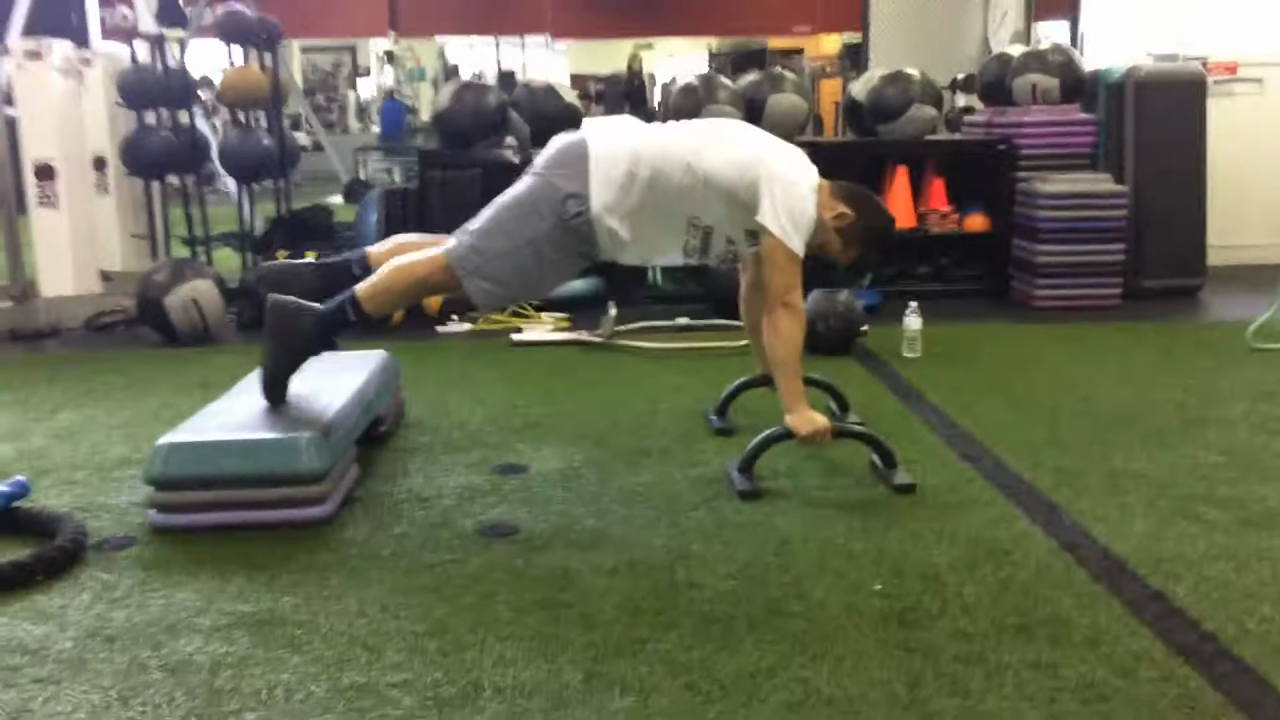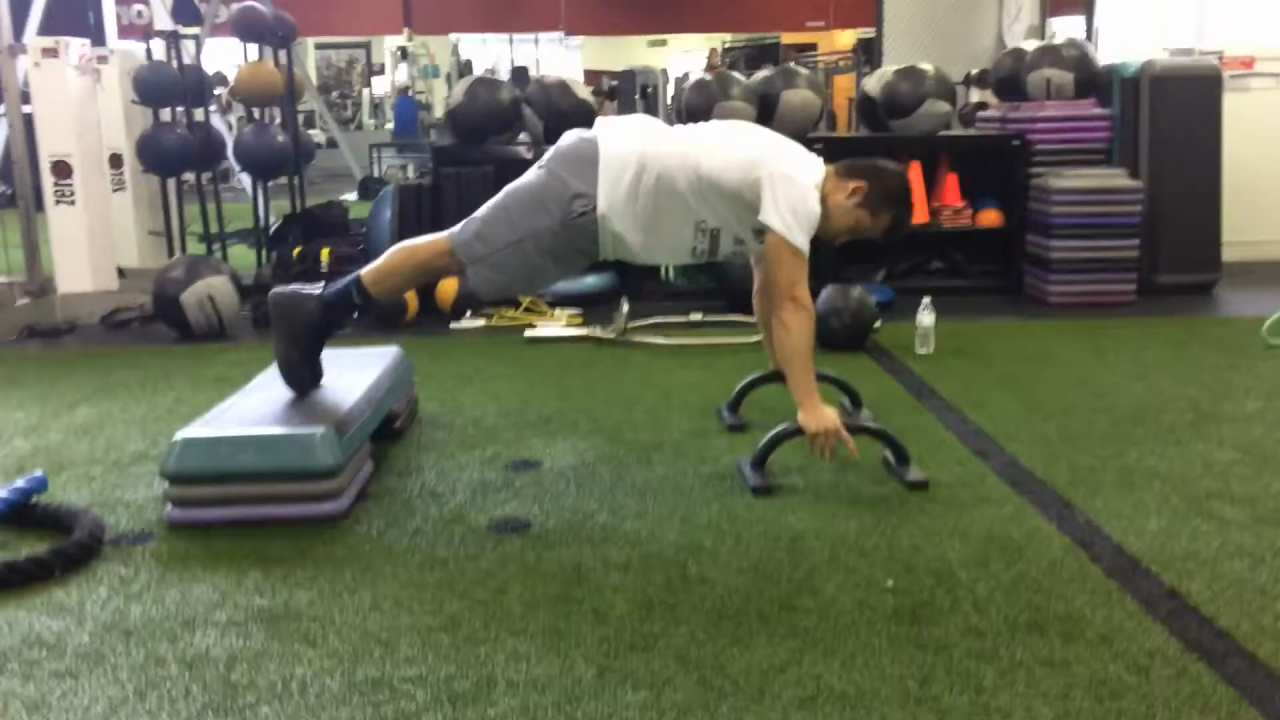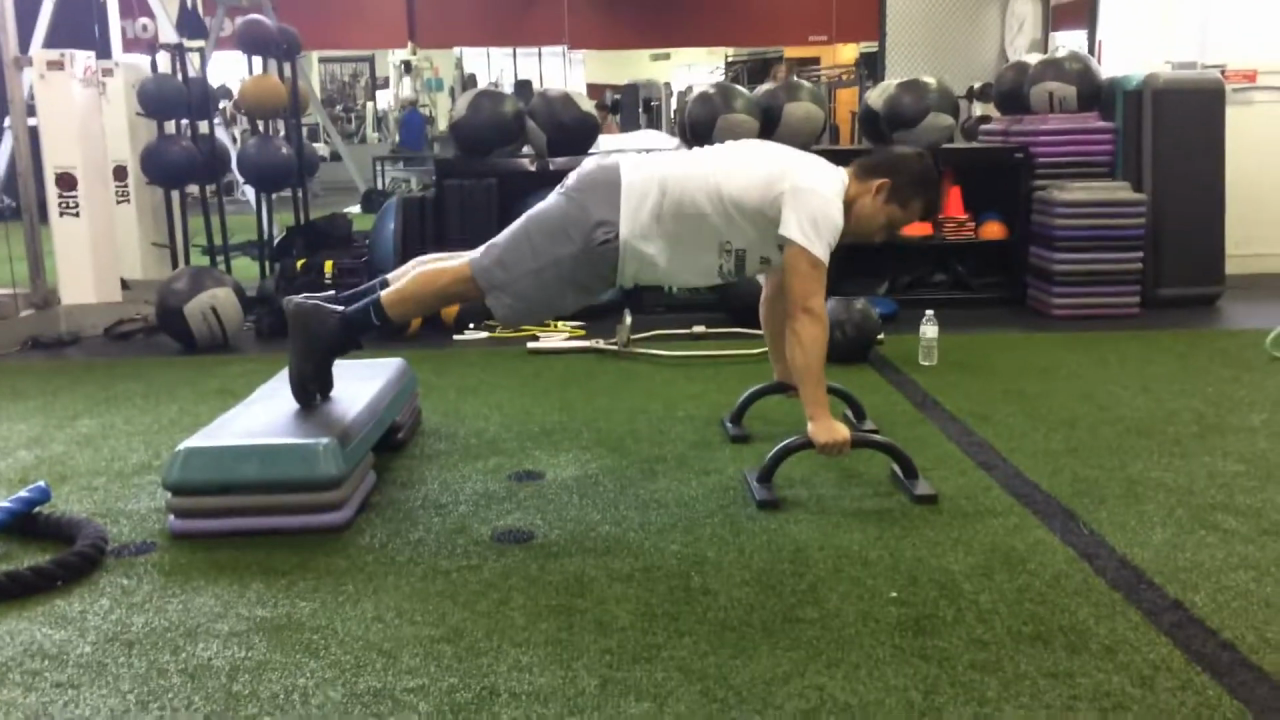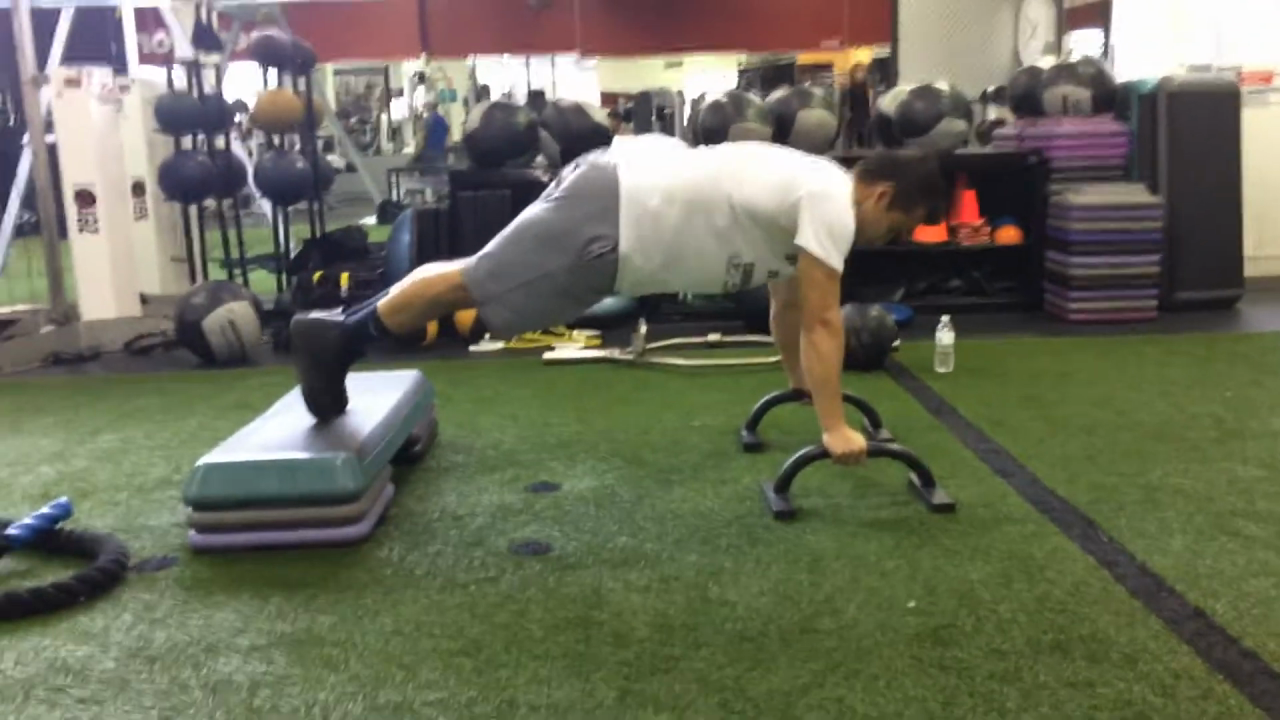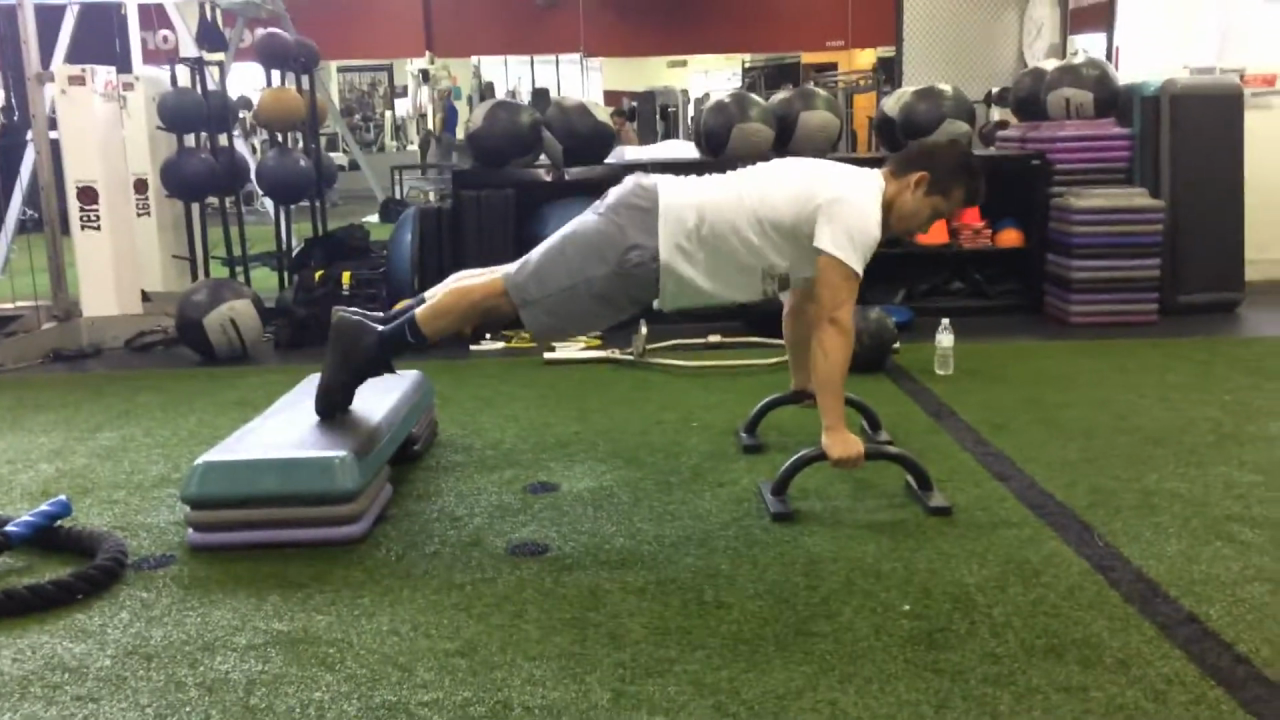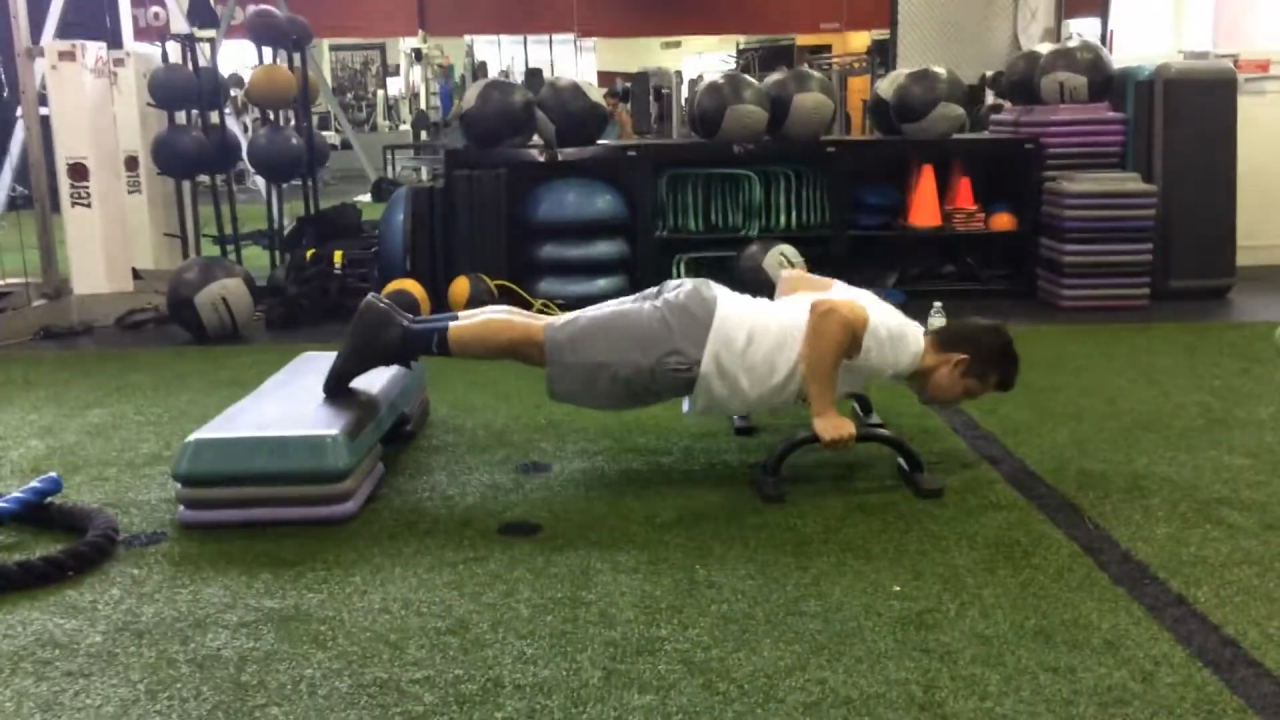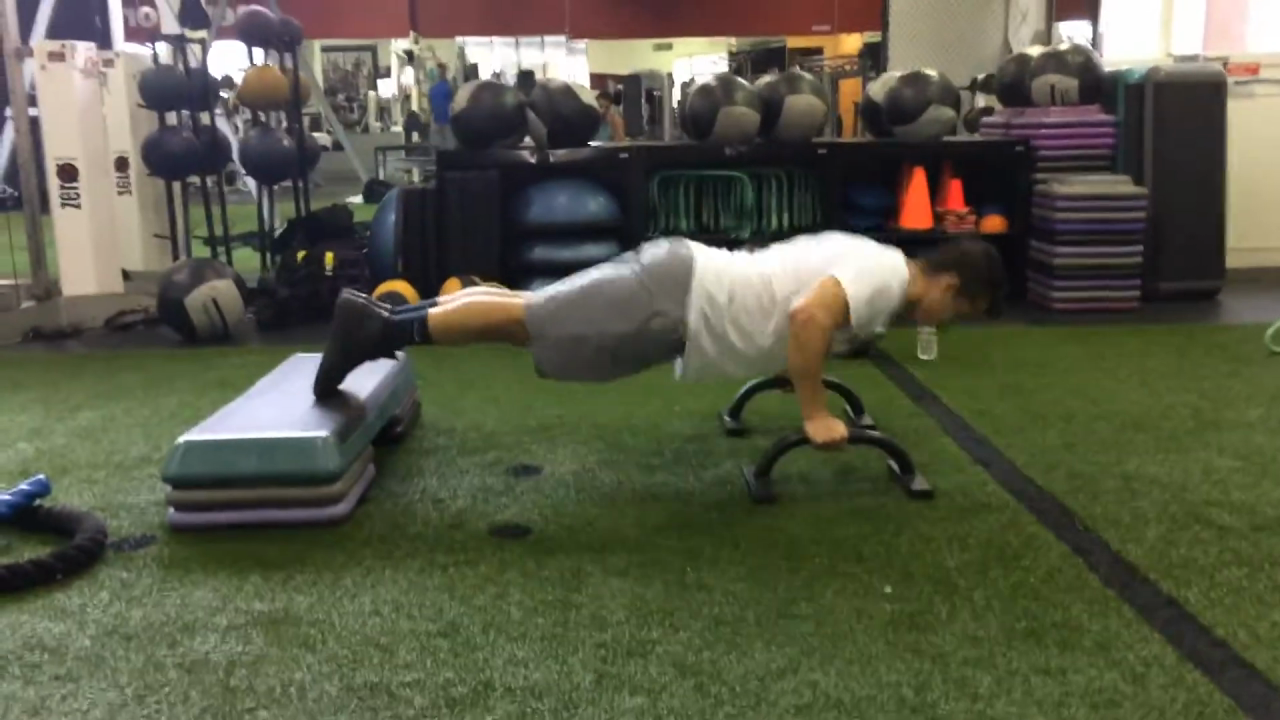
dt=0.7s
person 1, frame 1
left shoulder: (776, 183)
right shoulder: (795, 195)
left elbow: (756, 287)
right elbow: (784, 304)
left wrist: (770, 370)
right wrist: (796, 408)
left hip: (597, 177)
right hip: (589, 188)
left knee: (462, 253)
right knee: (453, 266)
left ankle: (319, 276)
right ankle: (309, 326)
person 1, frame 2
left shoulder: (784, 182)
right shoulder: (798, 187)
left elbow: (768, 285)
right elbow: (792, 299)
left wrist: (782, 365)
right wrist: (810, 403)
left hip: (604, 178)
right hip: (593, 188)
left knee: (461, 249)
right knee: (456, 253)
left ankle: (323, 301)
right ankle: (315, 309)
person 1, frame 3
left shoulder: (806, 187)
right shoulder: (821, 200)
left elbow: (778, 292)
right elbow: (807, 311)
left wrist: (785, 373)
right wrist: (819, 415)
left hip: (618, 206)
right hip: (611, 217)
left knee: (476, 269)
right knee: (475, 278)
left ankle: (340, 306)
right ankle: (332, 325)
person 1, frame 4
left shoulder: (812, 193)
right shoulder: (833, 206)
left elbow: (787, 301)
right elbow: (823, 320)
left wrist: (798, 381)
right wrist: (834, 426)
left hip: (614, 193)
right hip: (610, 220)
left knee: (474, 278)
right knee: (471, 286)
left ankle: (343, 329)
right ankle: (337, 337)
person 1, frame 5
left shoulder: (845, 191)
right shoulder: (861, 208)
left elbow: (798, 293)
right elbow: (833, 322)
left wrist: (801, 381)
right wrist: (834, 428)
left hip: (651, 220)
right hip: (647, 238)
left knee: (508, 287)
right knee: (506, 294)
left ankle: (377, 331)
right ankle: (373, 338)
person 1, frame 6
left shoulder: (881, 323)
right shoulder: (898, 342)
left elbow: (792, 279)
right elbow: (828, 314)
left wrist: (799, 375)
right wrist: (824, 411)
left hip: (698, 311)
right hip: (692, 344)
left knee: (542, 331)
right knee: (538, 343)
left ankle: (401, 324)
right ankle: (396, 333)
person 1, frame 7
left shoulder: (865, 257)
right shoulder: (883, 278)
right elbow: (807, 320)
left wrist: (792, 373)
right wrist: (815, 413)
left hip: (679, 278)
right hip: (674, 303)
left knee: (526, 308)
right knee: (522, 320)
left ankle: (382, 316)
right ankle: (375, 327)
